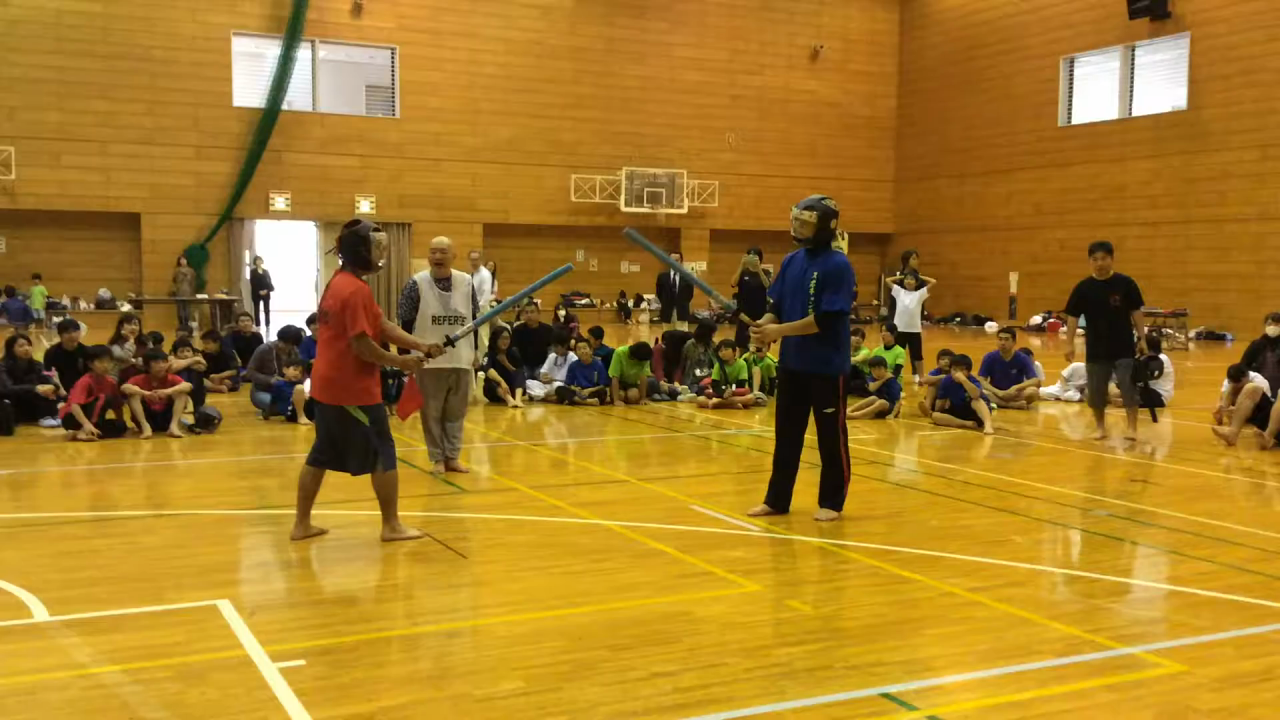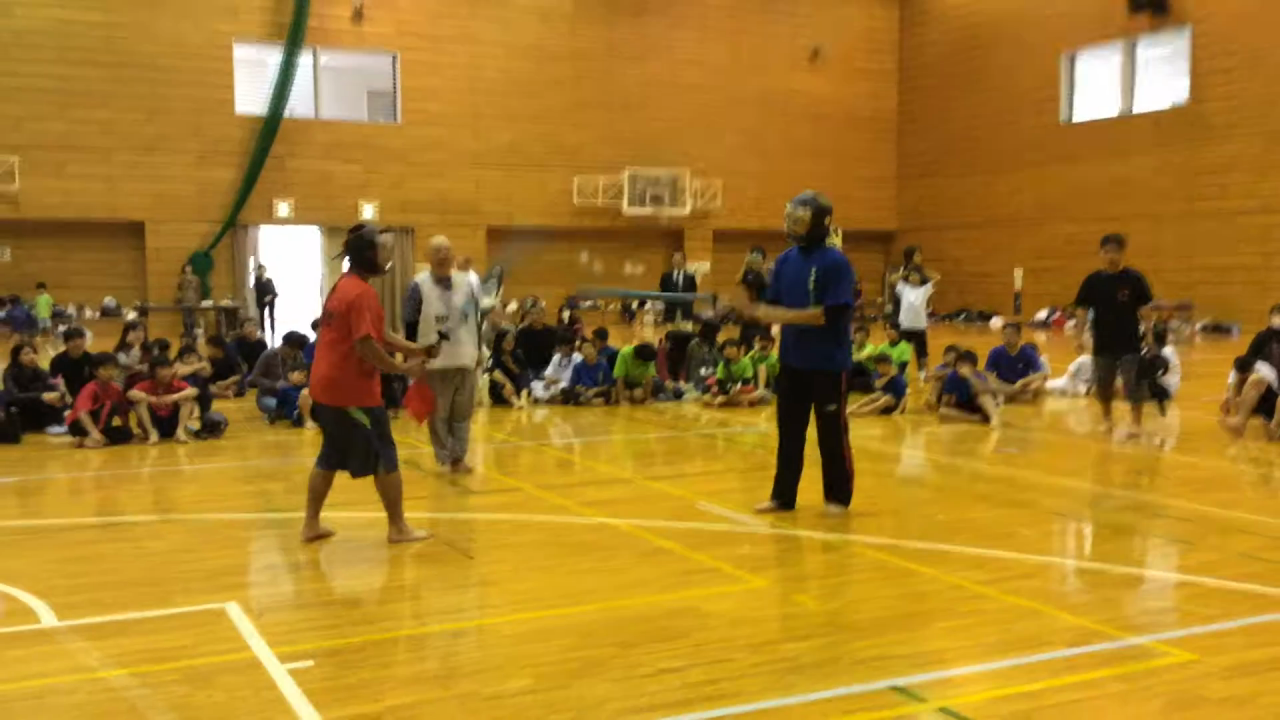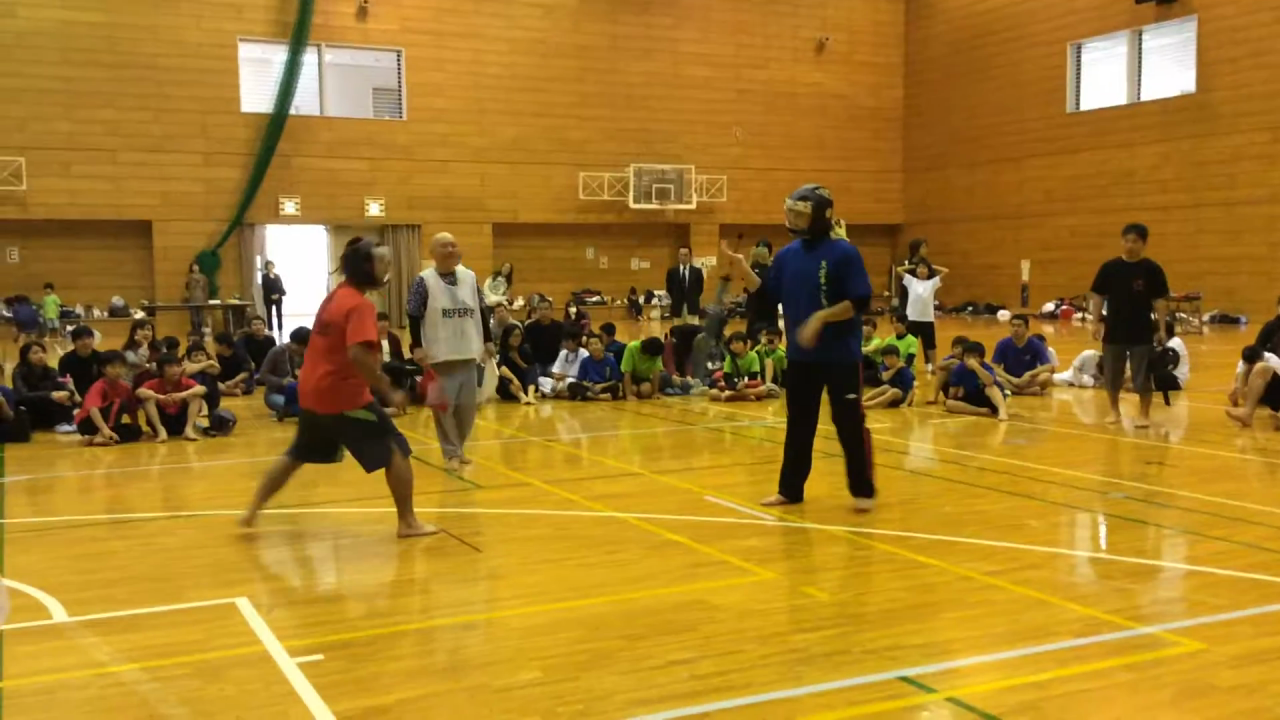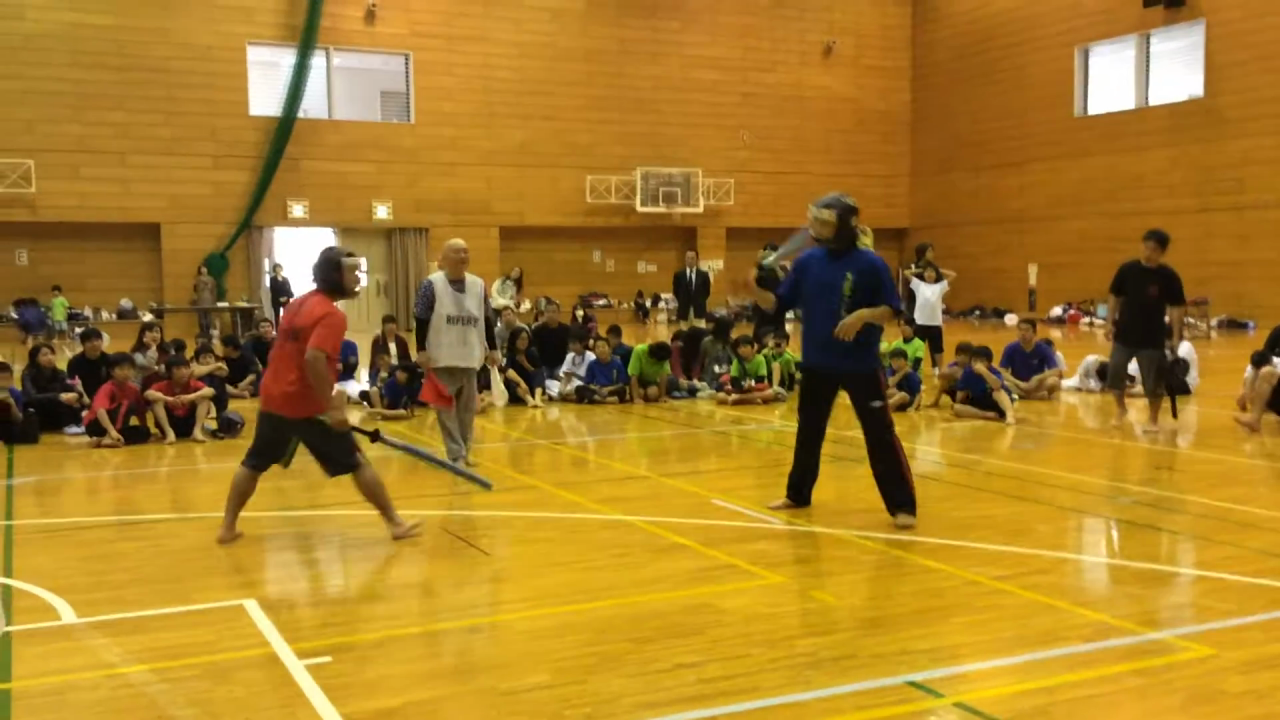
dt=0.2s
person 1, frame 1
left shoulder: (838, 266)
right shoulder: (791, 262)
left elbow: (827, 320)
right elbow: (777, 307)
left wrist: (780, 331)
right wrist: (765, 326)
left hip: (827, 366)
right hip: (792, 363)
left knee: (831, 436)
right knee: (787, 434)
left ankle: (831, 502)
right ankle: (777, 499)
person 1, frame 2
left shoulder: (835, 262)
right shoulder: (786, 259)
left elbow: (834, 313)
right elbow: (773, 304)
left wrist: (783, 315)
right wrist: (753, 308)
left hip: (828, 361)
right hip: (792, 360)
left knee: (831, 431)
right knee: (789, 430)
left ankle: (837, 496)
right ankle: (782, 496)
person 1, frame 3
left shoulder: (844, 253)
right shoulder: (787, 255)
left elbow: (860, 302)
right elbow: (770, 296)
left wrist: (821, 319)
right wrist: (742, 268)
left hip: (841, 353)
right hip: (801, 355)
left knee: (850, 422)
right knee: (798, 424)
left ankle: (864, 490)
right ankle: (790, 489)
person 1, frame 4
left shoulder: (870, 264)
right shoulder: (807, 261)
left elbow: (893, 312)
right elbow: (784, 301)
left wrist: (863, 315)
right wrist: (758, 295)
left hip: (862, 363)
right hip: (817, 362)
left knee: (879, 432)
right knee: (808, 431)
left ankle: (902, 506)
right ankle: (797, 495)
person 2, frame 1
left shoulder: (338, 283)
right shoulder: (356, 290)
left elbow: (381, 326)
right elbow: (361, 344)
left wrist: (420, 346)
right wrist: (398, 361)
left hip: (327, 385)
right hip: (352, 390)
left knee: (320, 456)
right knee: (382, 455)
left ankle: (302, 523)
right ankle: (391, 525)
person 2, frame 2
left shoulder: (342, 285)
right shoulder: (363, 294)
left elbow: (378, 335)
right elbow: (365, 347)
left wrist: (410, 349)
right wrist: (401, 367)
left hip: (325, 386)
right hip: (352, 390)
left knee: (330, 458)
right knee: (384, 459)
left ankle: (311, 524)
right ankle: (398, 528)
person 2, frame 3
left shoulder: (334, 297)
right shoulder: (361, 306)
right elbow: (358, 354)
right wrist: (389, 392)
left hip: (311, 393)
right hip: (343, 397)
left knee: (297, 456)
right knee: (395, 452)
left ankle: (252, 512)
right ankle: (408, 522)
person 2, frame 4
left shoulder: (298, 304)
right shoulder: (331, 315)
right elbow: (313, 359)
right wrist: (332, 408)
left hip: (273, 399)
right hip: (306, 404)
left knee: (255, 462)
right knee: (356, 462)
left ankle: (228, 527)
right ankle: (394, 522)
person 3, frame 1
left shoulder: (466, 282)
right shoulder: (416, 284)
left elbow: (474, 319)
right elbow: (406, 322)
left wrist: (475, 351)
left hip: (460, 359)
right hip: (429, 361)
left knee: (456, 411)
right knee: (432, 412)
left ankle: (452, 456)
right ankle: (437, 458)
person 3, frame 2
left shoulder: (467, 282)
right shoulder: (419, 285)
left elbow: (475, 318)
right elbow: (410, 323)
left wrist: (479, 350)
left hip: (464, 359)
right hip: (434, 361)
left knee: (463, 411)
right knee: (439, 412)
left ankle: (459, 456)
right ankle: (445, 458)
person 3, frame 3
left shoulder: (470, 277)
right shoulder: (424, 281)
left elbow: (480, 312)
right elbow: (415, 316)
left wrist: (488, 341)
right wrist: (417, 347)
left hip: (468, 352)
right hip: (439, 355)
left knee: (468, 406)
right knee: (444, 408)
left ankle: (457, 449)
right ankle: (452, 455)
person 3, frame 4
left shoulder: (478, 285)
right shoulder: (432, 285)
left elbow: (487, 320)
right elbow: (421, 320)
left wrist: (492, 349)
right wrist: (421, 350)
left hip: (469, 358)
right hip: (441, 359)
left knee: (467, 409)
right knee: (447, 408)
left ankle: (463, 451)
right ankle: (456, 455)
person 4, frame 1
left shoulder: (1126, 283)
right shoulder: (1083, 288)
left elbow: (1136, 311)
right elbow: (1073, 317)
left wrist: (1141, 338)
right wrist: (1070, 344)
left hip: (1124, 348)
right hip: (1096, 349)
left knee: (1129, 387)
right knee: (1096, 391)
left ankle: (1132, 428)
right ankle: (1100, 426)
person 4, frame 2
left shoulder: (1134, 278)
right shoulder: (1092, 280)
left elbow: (1143, 307)
right elbow: (1082, 309)
right wrist: (1079, 335)
left hip: (1130, 342)
right hip: (1103, 342)
left knee: (1133, 383)
right knee: (1103, 383)
left ankle: (1136, 423)
right ankle: (1107, 419)
person 4, frame 3
left shoulder: (1152, 269)
right shoulder: (1109, 268)
left elbow: (1160, 300)
right elbow: (1098, 296)
left wrist: (1161, 328)
right wrist: (1097, 321)
left hip: (1142, 333)
right hip: (1114, 332)
left knee: (1142, 375)
right knee: (1111, 374)
left ankle: (1144, 415)
right ankle: (1115, 410)
person 4, frame 4
left shoulder: (1169, 277)
right shoulder: (1127, 270)
left elbow: (1176, 308)
right elbow: (1115, 297)
left wrist: (1176, 337)
right wrist: (1110, 322)
left hip: (1152, 338)
right hip: (1124, 334)
left knee: (1153, 380)
right knee: (1115, 373)
left ankle: (1153, 420)
right ankle: (1120, 408)
